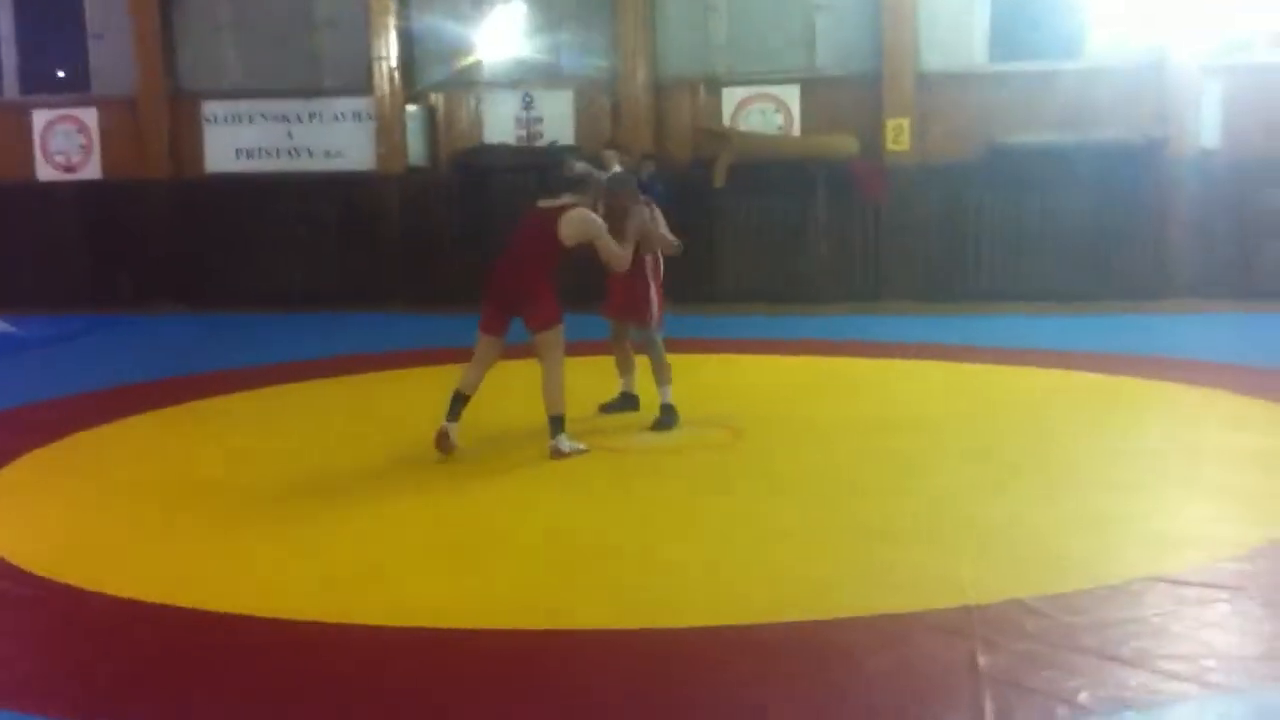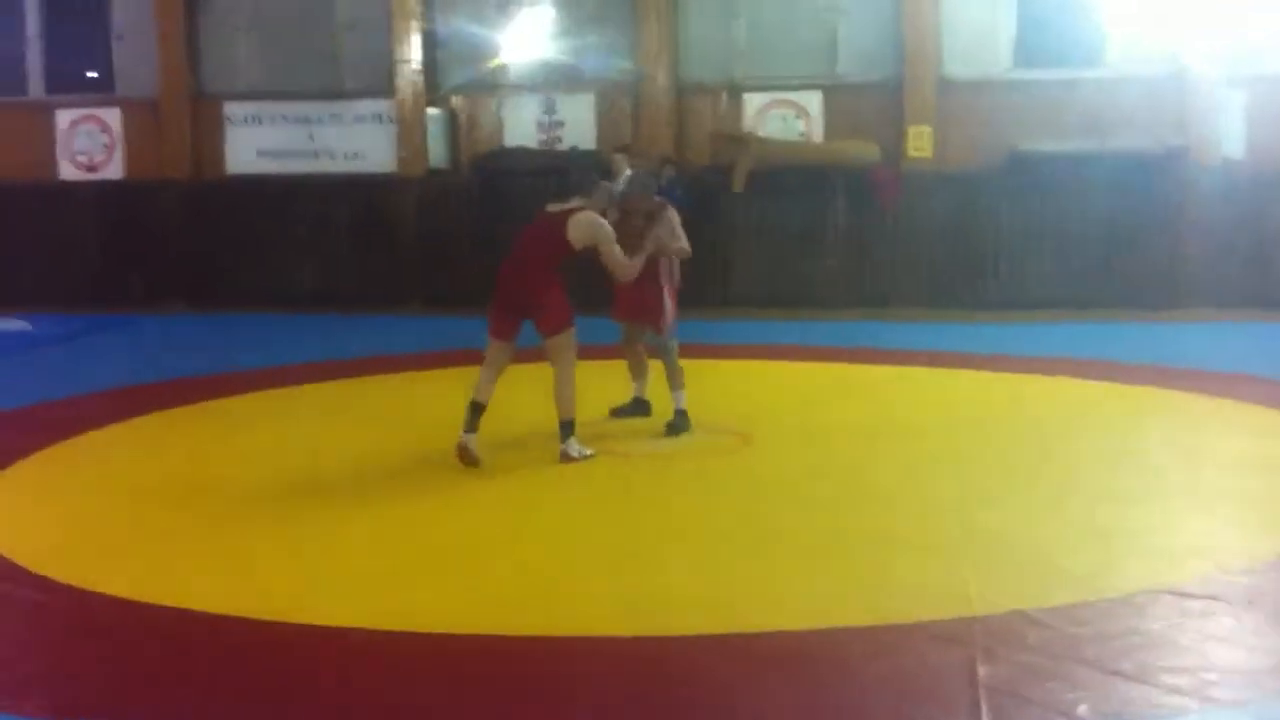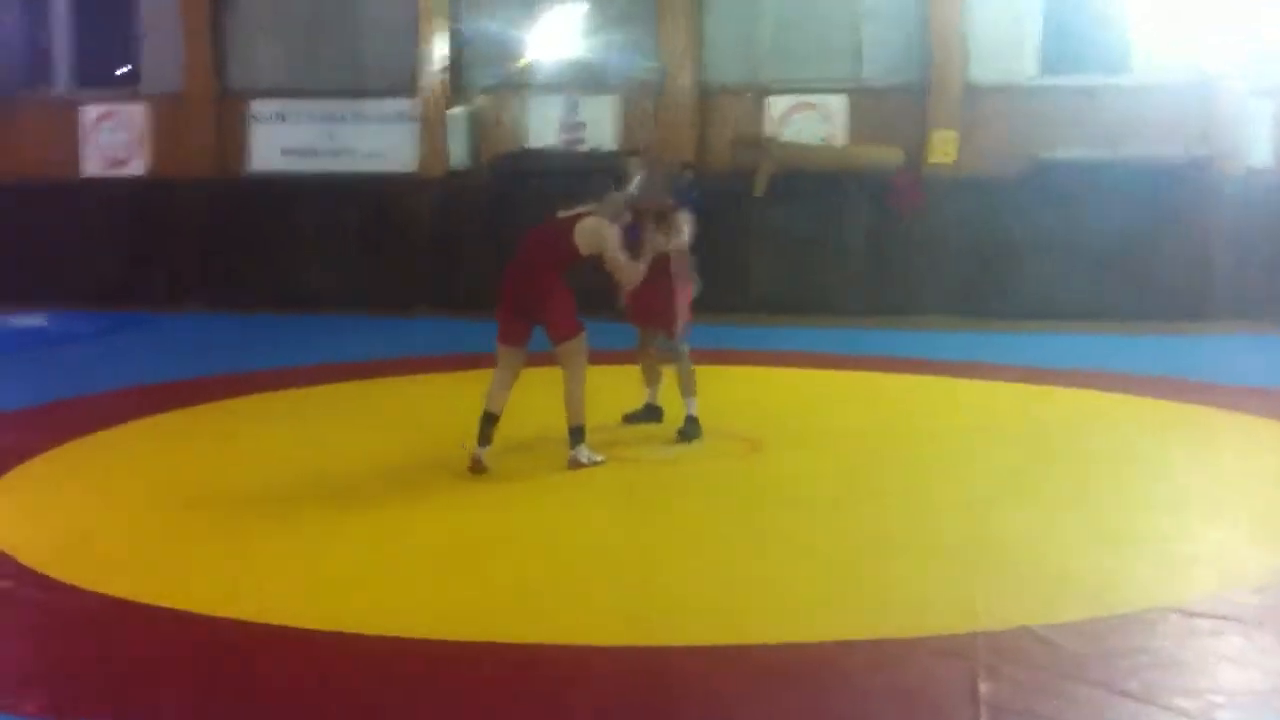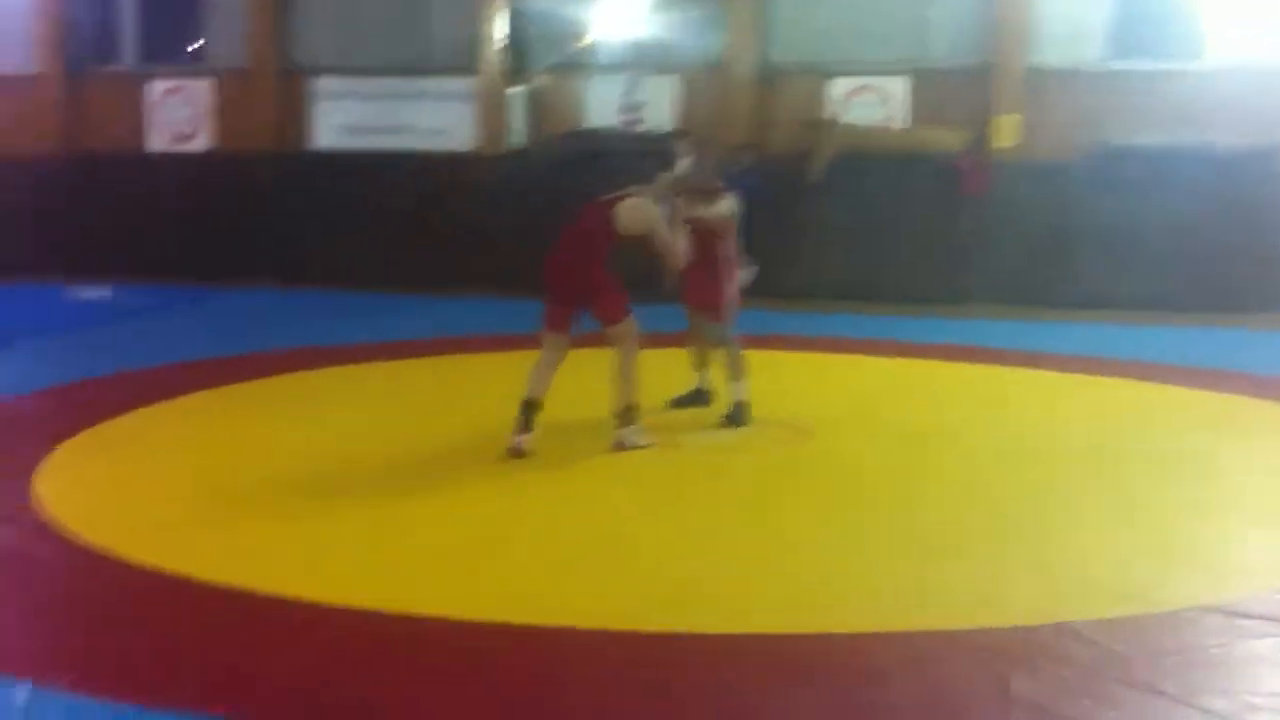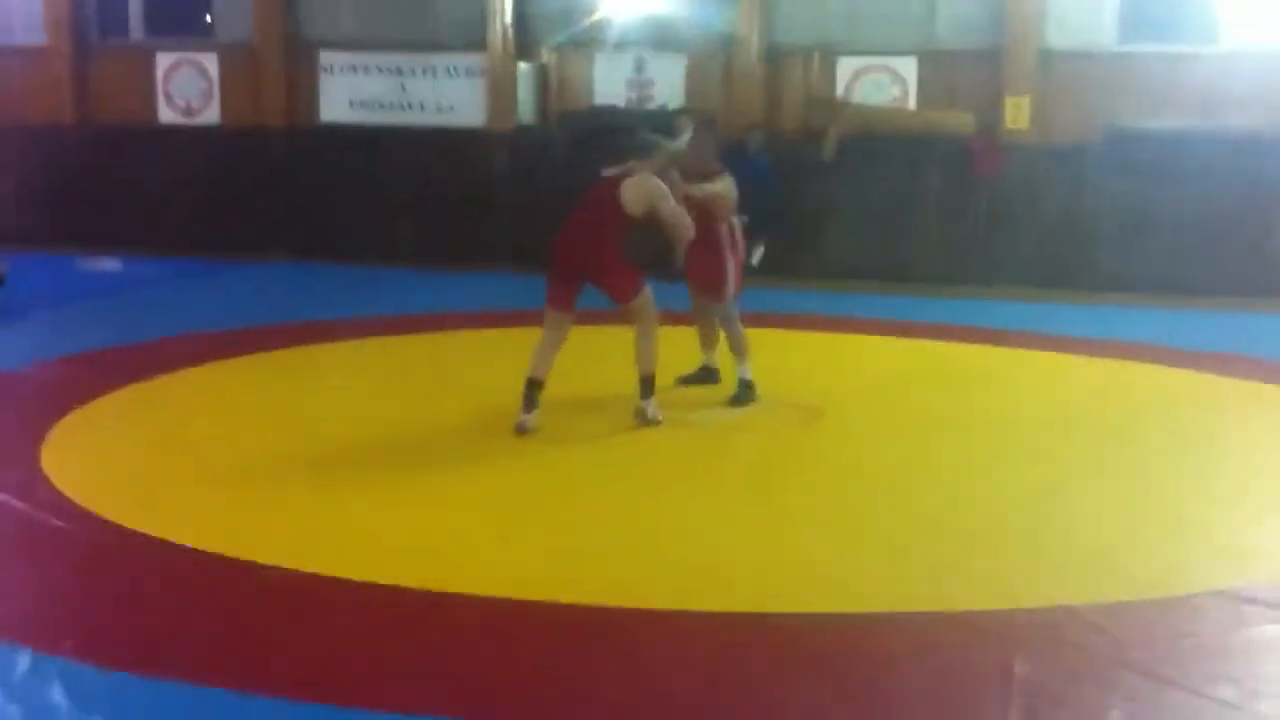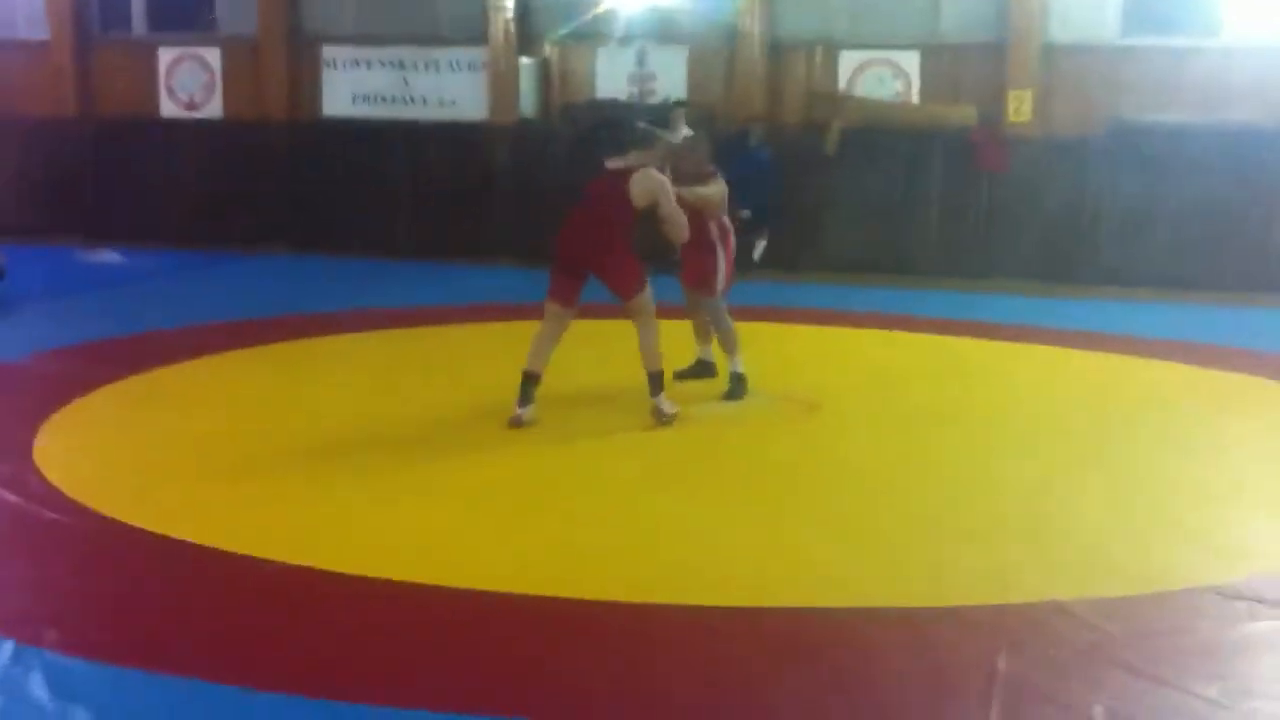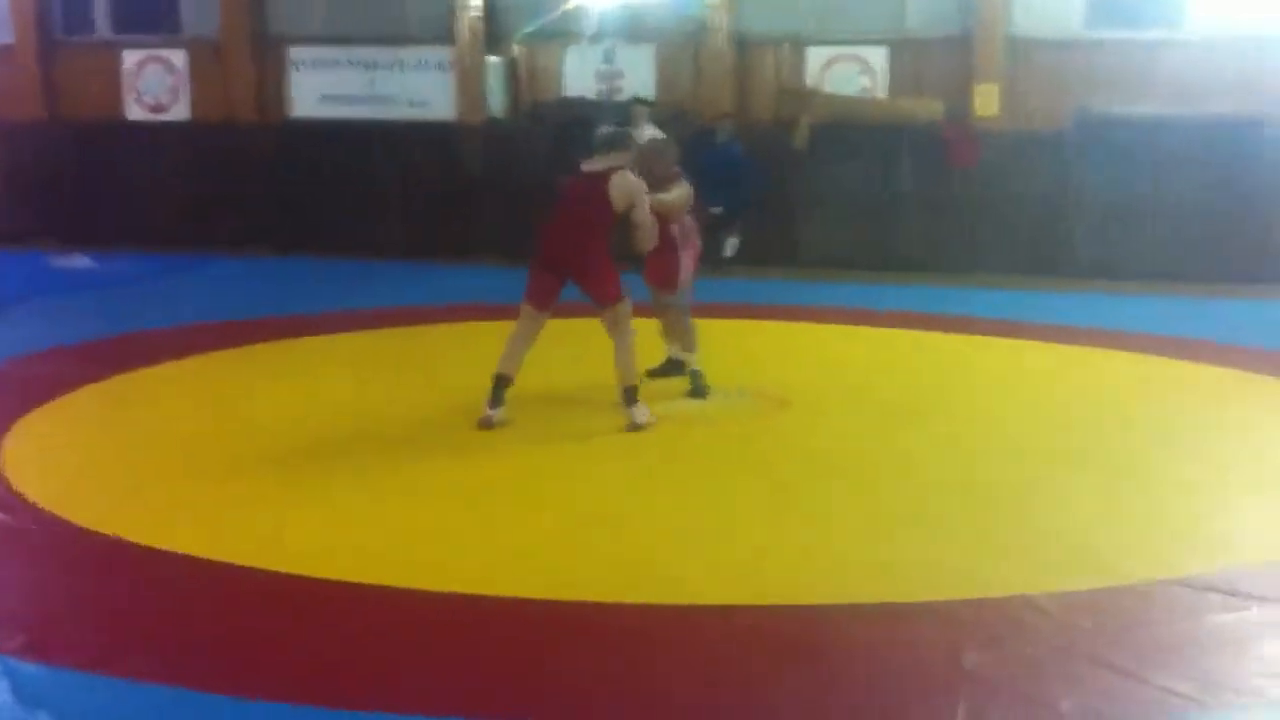
dt=0.1s
person 1, frame 1
left shoulder: (541, 206)
right shoulder: (588, 219)
right elbow: (620, 263)
right wrist: (632, 232)
left hip: (500, 277)
right hip: (533, 284)
left knee: (482, 357)
right knee: (552, 358)
left ankle: (450, 423)
right ankle: (558, 439)
person 1, frame 2
left shoulder: (548, 211)
right shoulder: (595, 223)
right elbow: (624, 273)
right wrist: (647, 249)
left hip: (508, 280)
right hip: (542, 287)
left knee: (493, 363)
right knee: (564, 362)
left ankle: (469, 434)
right ankle: (568, 443)
person 1, frame 3
left shoulder: (561, 218)
right shoulder: (603, 228)
right elbow: (628, 279)
right wrist: (648, 254)
left hip: (513, 286)
right hip: (548, 291)
left knee: (506, 370)
right knee: (575, 368)
left ankle: (482, 447)
right ankle: (578, 449)
person 1, frame 4
left shoulder: (606, 201)
right shoulder: (647, 209)
right elbow: (677, 258)
right wrist: (676, 226)
left hip: (559, 269)
right hip: (593, 273)
left knee: (550, 354)
right knee: (628, 344)
left ankle: (522, 434)
right ankle: (627, 429)
person 1, frame 5
left shoulder: (604, 176)
right shoulder: (652, 186)
right elbow: (686, 235)
right wrist: (673, 207)
left hip: (566, 250)
right hip: (602, 254)
left knee: (552, 334)
right knee: (646, 317)
left ankle: (528, 413)
right ankle: (647, 402)
person 1, frame 6
left shoulder: (604, 168)
right shoulder: (655, 180)
right elbow: (680, 235)
right wrist: (664, 209)
left hip: (570, 244)
right hip: (610, 248)
left knee: (551, 326)
right knee: (645, 317)
left ankle: (523, 406)
right ankle: (658, 399)
person 1, frame 7
left shoulder: (576, 173)
right shoulder: (631, 183)
right elbow: (646, 243)
left hip: (550, 250)
right hip: (589, 255)
left knee: (524, 330)
right knee: (621, 328)
left ankle: (495, 407)
right ankle: (634, 408)
person 2, frame 1
left shoulder: (649, 212)
right shoulder: (612, 205)
left elbow: (672, 246)
left wrist: (654, 234)
left hip: (642, 276)
right hip: (620, 274)
left knee: (650, 340)
right knee: (618, 335)
left ankle: (668, 407)
right ankle: (628, 394)
person 2, frame 2
left shoulder: (665, 214)
right shoulder: (626, 207)
left elbow: (683, 250)
left wrist: (665, 243)
left hip: (658, 280)
right hip: (633, 278)
left knee: (665, 346)
right knee: (631, 339)
left ankle: (681, 412)
right ankle: (641, 399)
person 2, frame 3
left shoulder: (680, 216)
right shoulder: (644, 214)
left elbow: (681, 244)
left wrist: (662, 243)
left hip: (672, 285)
right hip: (648, 283)
left knee: (676, 351)
right knee: (646, 347)
left ankle: (691, 417)
right ankle: (653, 406)
person 2, frame 4
left shoulder: (725, 199)
right shoulder: (693, 194)
left elbow: (712, 214)
left wrist: (688, 211)
left hip: (721, 269)
right hip: (697, 267)
left knee: (724, 334)
right knee: (696, 328)
left ankle: (740, 403)
right ankle: (702, 389)
person 2, frame 5
left shoulder: (723, 183)
right shoulder: (691, 175)
left elbow: (704, 193)
left wrist: (680, 189)
left hip: (723, 249)
right hip: (700, 247)
left knee: (726, 313)
right knee: (701, 309)
left ankle: (746, 381)
right ankle: (709, 367)
person 2, frame 6
left shoulder: (714, 186)
right shoulder: (685, 177)
left elbow: (697, 196)
left wrist: (672, 190)
left hip: (715, 246)
right hip: (693, 243)
left knee: (715, 308)
right knee: (694, 303)
left ankle: (738, 375)
right ankle: (705, 361)
person 2, frame 7
left shoulder: (679, 188)
right shoulder: (649, 178)
left elbow: (663, 202)
left hip: (678, 245)
right hip: (658, 244)
left knee: (676, 305)
right knee: (662, 304)
left ankle: (694, 370)
right ankle: (676, 359)
